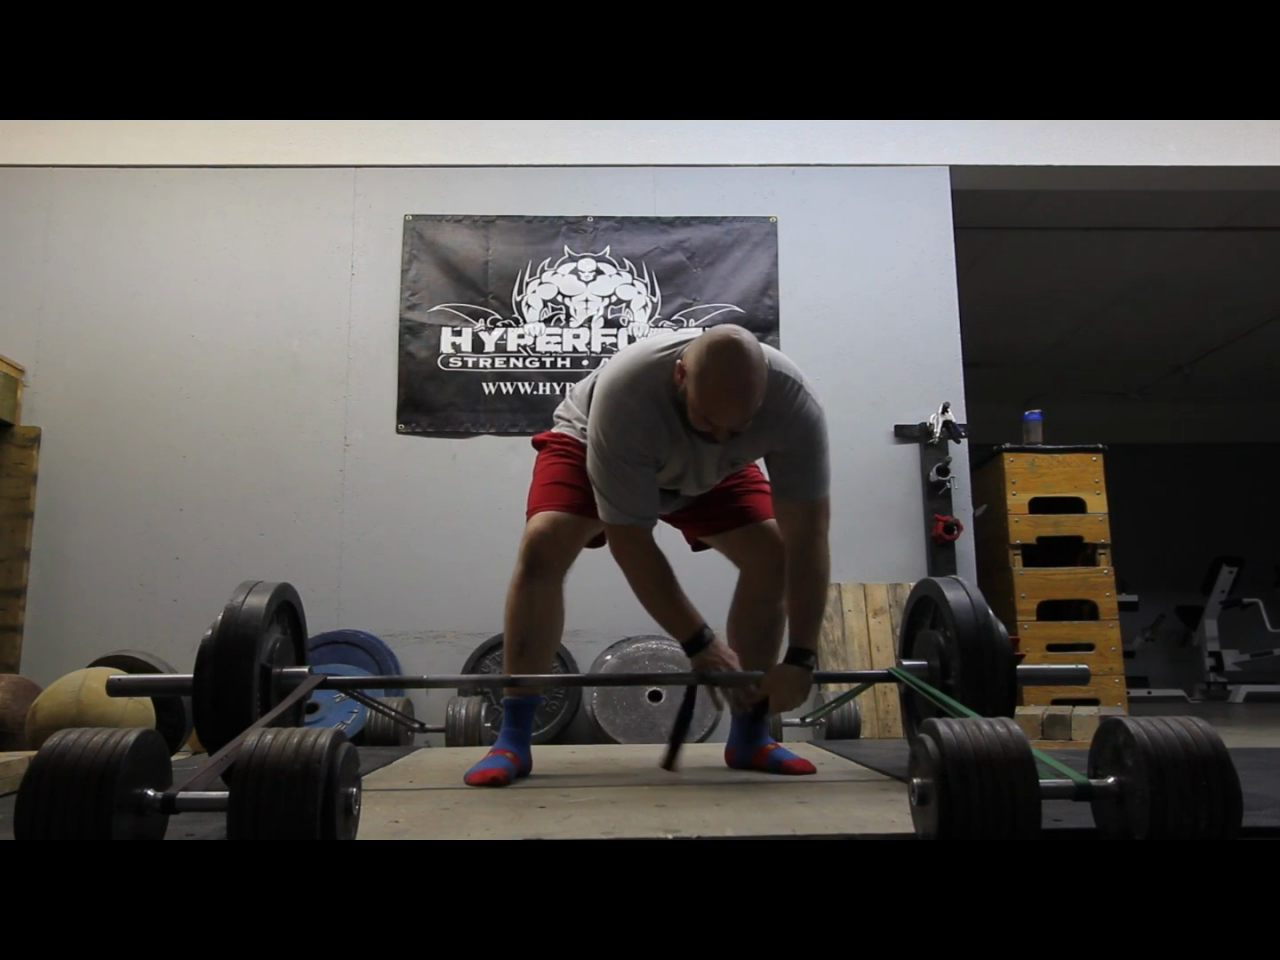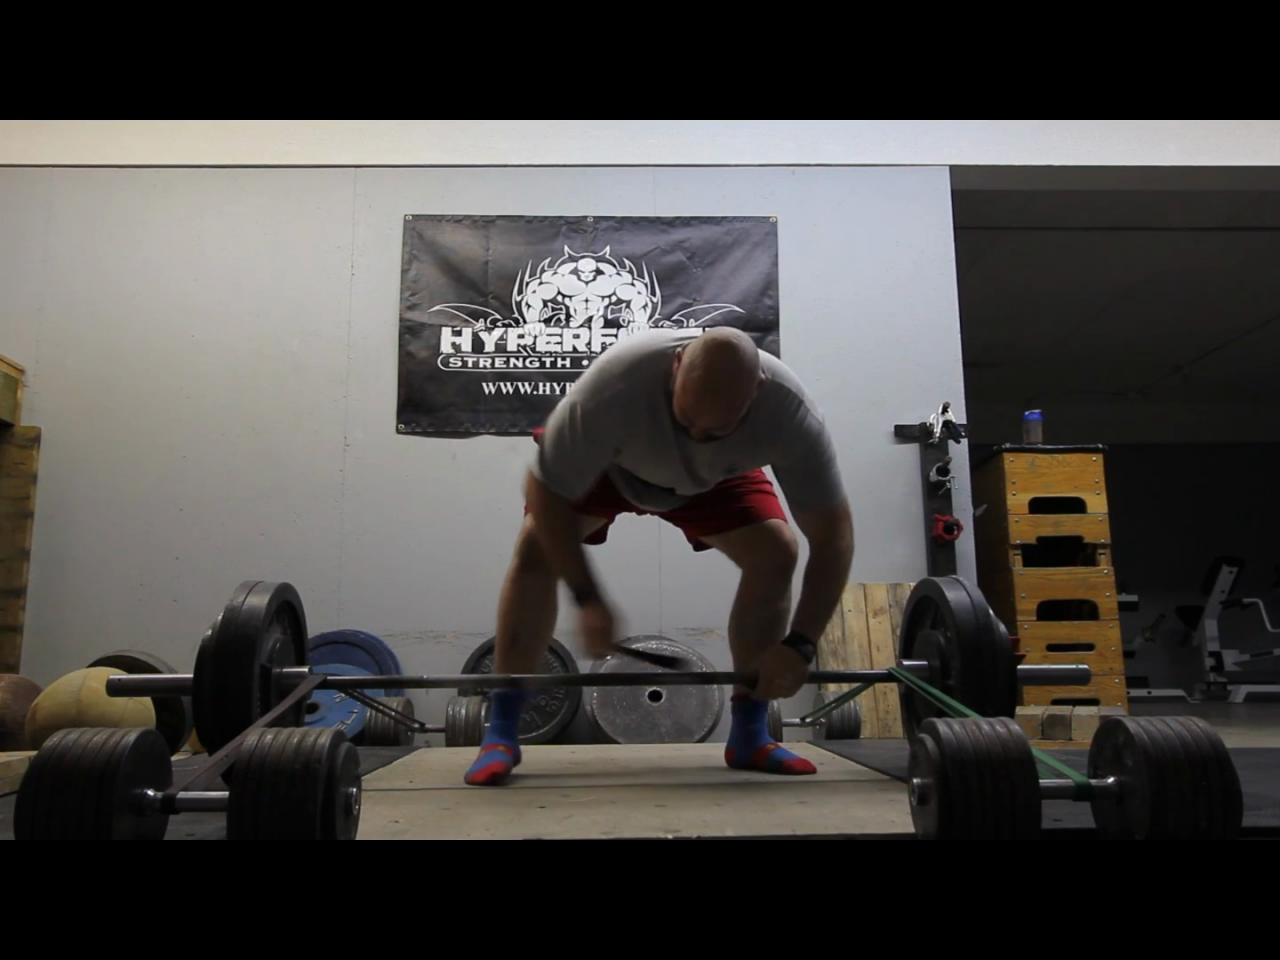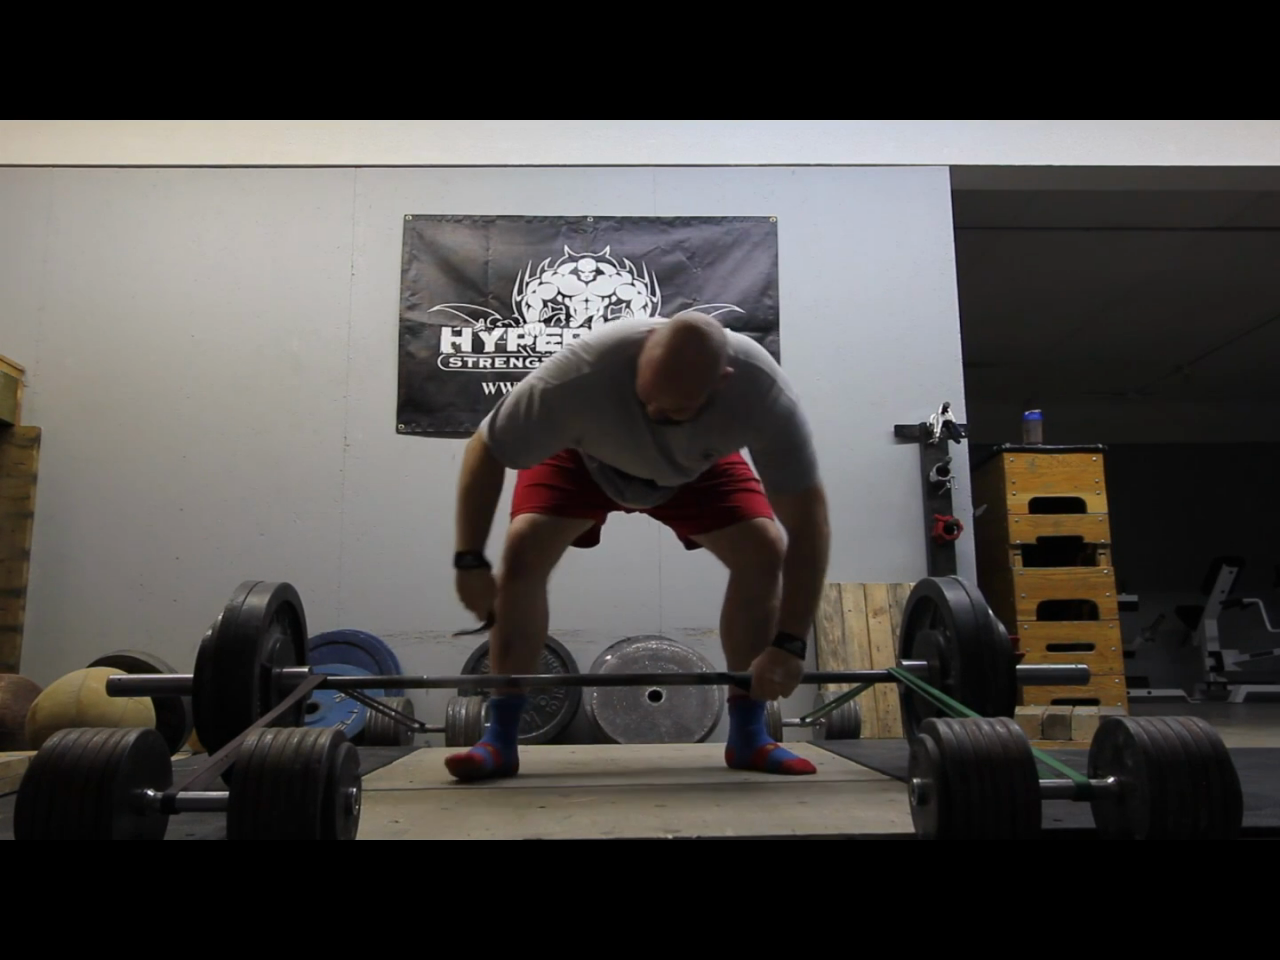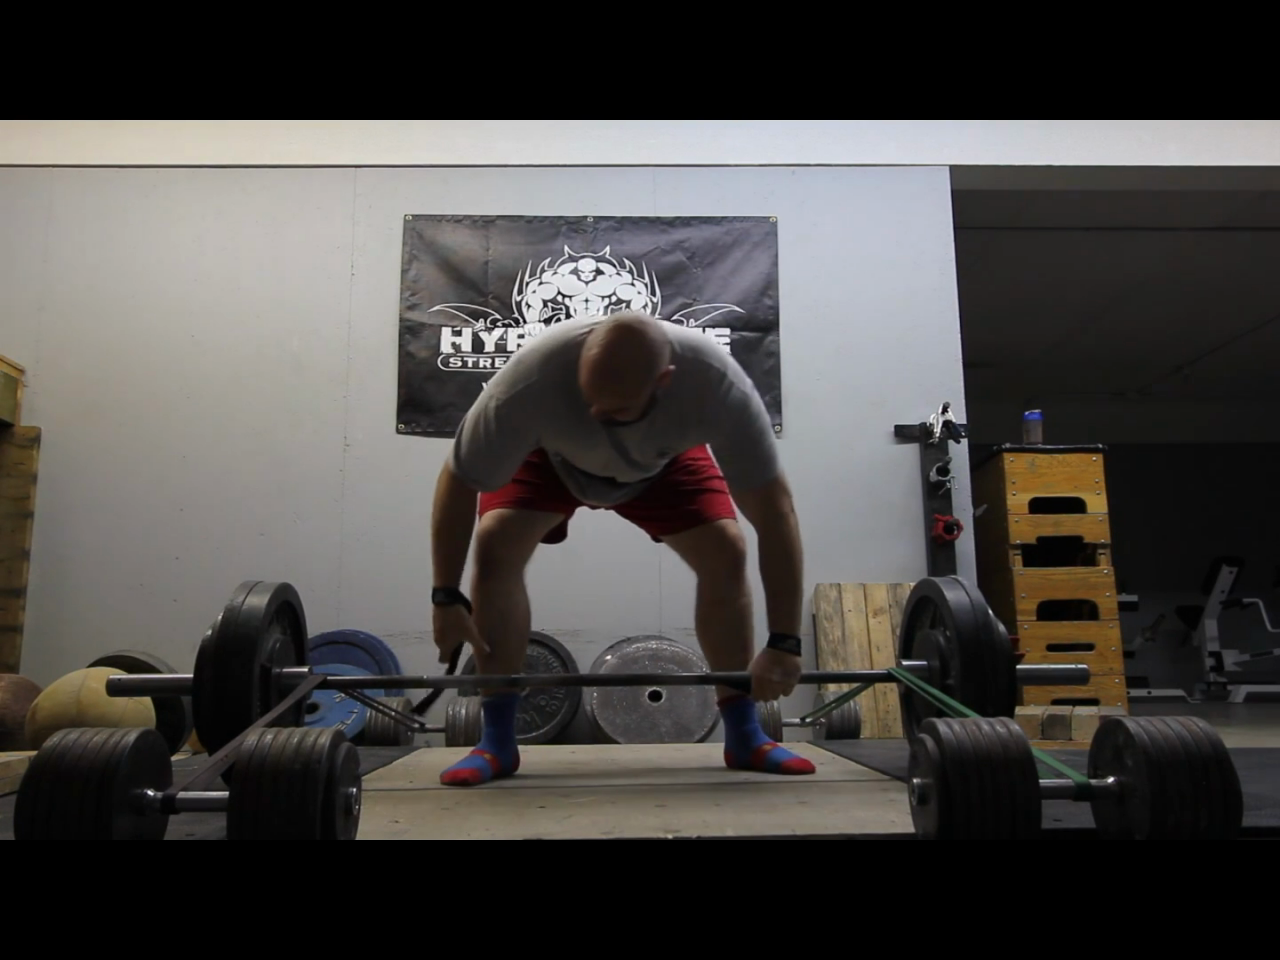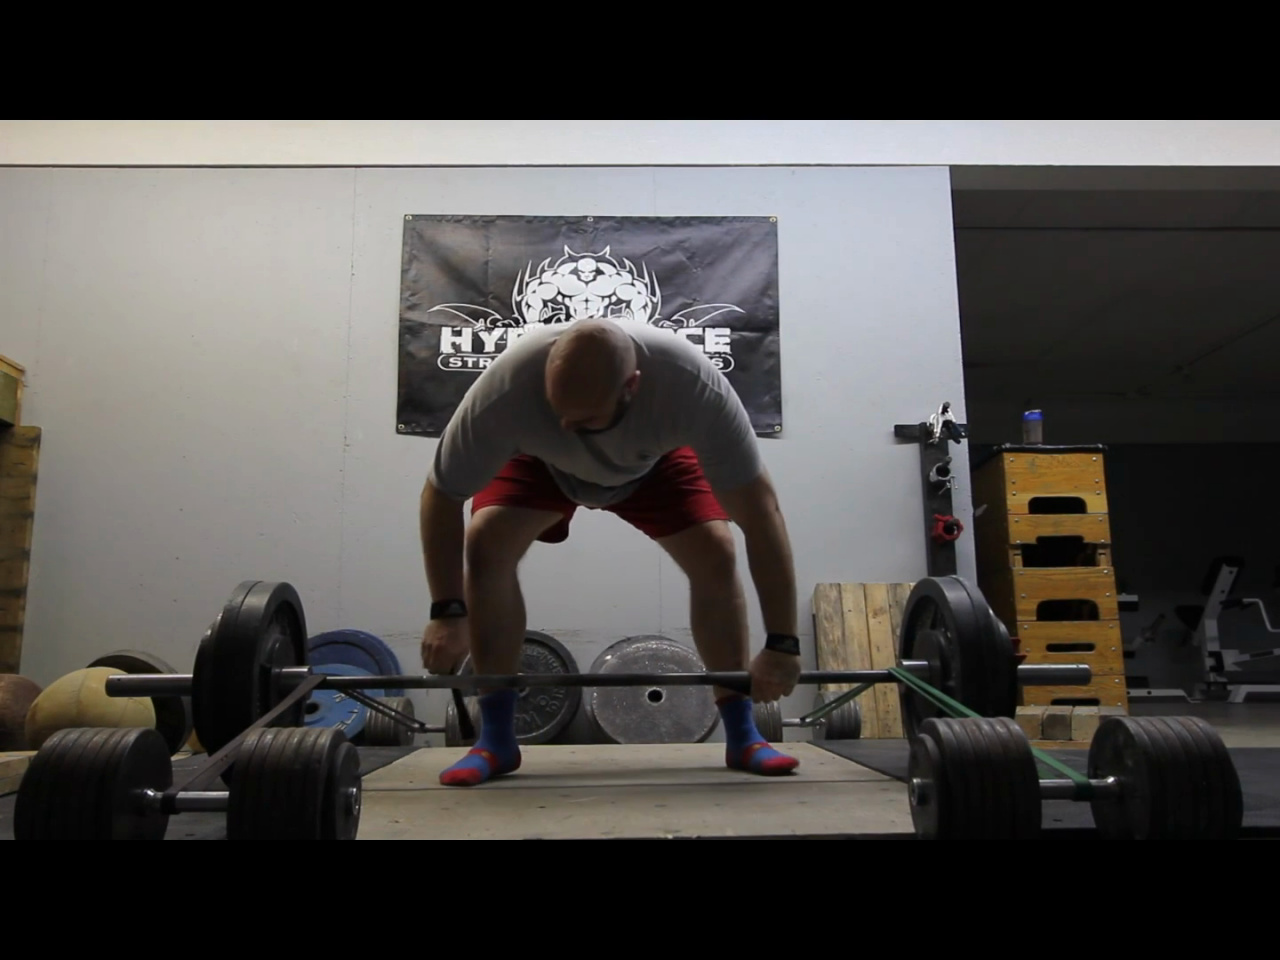
dt=0.3s
person 1, frame 1
left shoulder: (793, 402)
right shoulder: (626, 393)
left elbow: (807, 537)
right elbow: (629, 541)
left wrist: (801, 657)
right wrist: (700, 643)
right hip: (588, 439)
left knee: (773, 552)
right knee: (542, 546)
left ankle: (749, 735)
right ankle: (513, 738)
person 1, frame 2
left shoulder: (788, 411)
right shoulder: (616, 385)
left elbow: (834, 535)
right elbow: (547, 488)
left wrist: (800, 644)
right wrist: (588, 598)
right hip: (596, 455)
left knee: (776, 552)
right knee: (536, 542)
left ankle: (749, 734)
right ankle: (502, 730)
person 1, frame 3
left shoulder: (763, 392)
right shoulder: (584, 372)
left elbow: (808, 519)
right elbow: (486, 449)
left wrist: (789, 645)
right wrist: (470, 561)
right hip: (581, 454)
left knee: (764, 549)
right knee: (525, 547)
left ankle: (748, 734)
right ankle: (500, 737)
person 1, frame 4
left shoulder: (717, 384)
right shoulder: (533, 379)
left elbow: (774, 510)
right elbow: (458, 482)
left wrist: (785, 643)
right wrist: (448, 598)
left hip: (662, 461)
right hip: (547, 454)
left knee: (725, 553)
right knee: (496, 546)
left ankle: (743, 735)
right ankle: (497, 739)
person 1, frame 5
left shoulder: (693, 386)
right shoulder: (507, 388)
left elbow: (758, 509)
right elbow: (441, 495)
left wrist: (781, 643)
right wrist: (448, 611)
left hip: (655, 458)
right hip: (540, 459)
left knee: (716, 555)
right knee: (486, 544)
left ankle: (742, 735)
right ankle: (496, 738)
